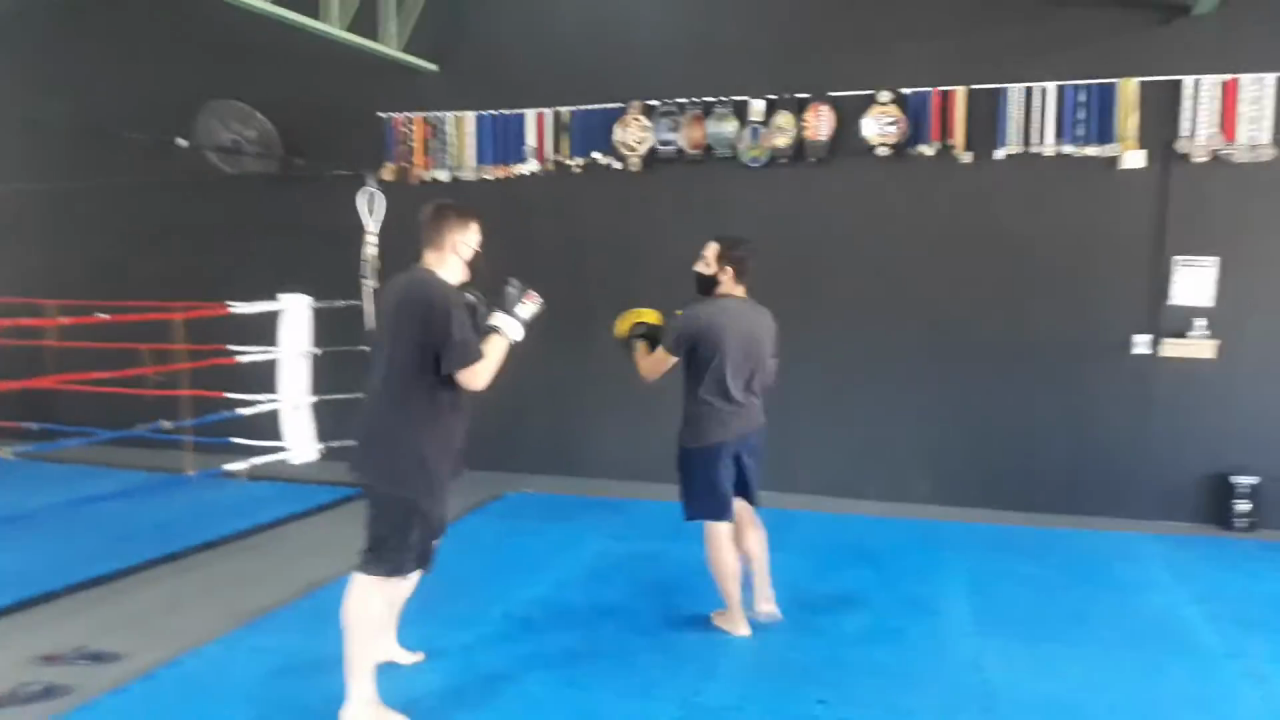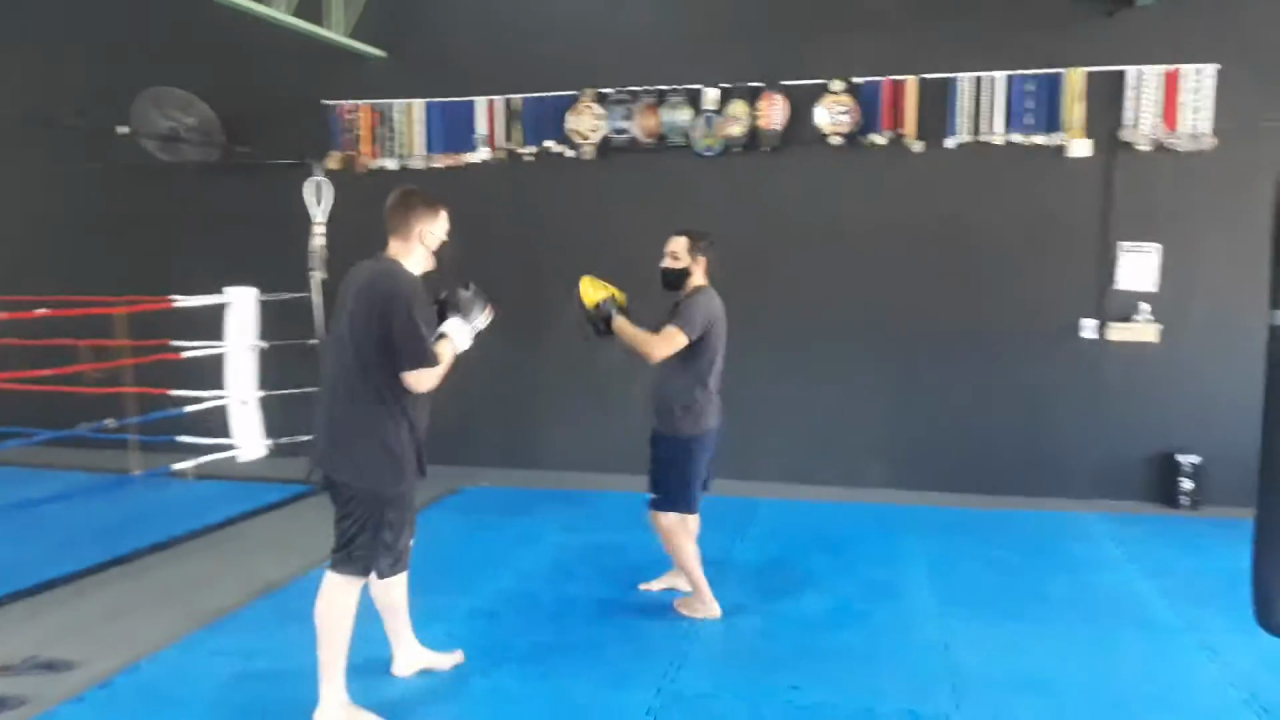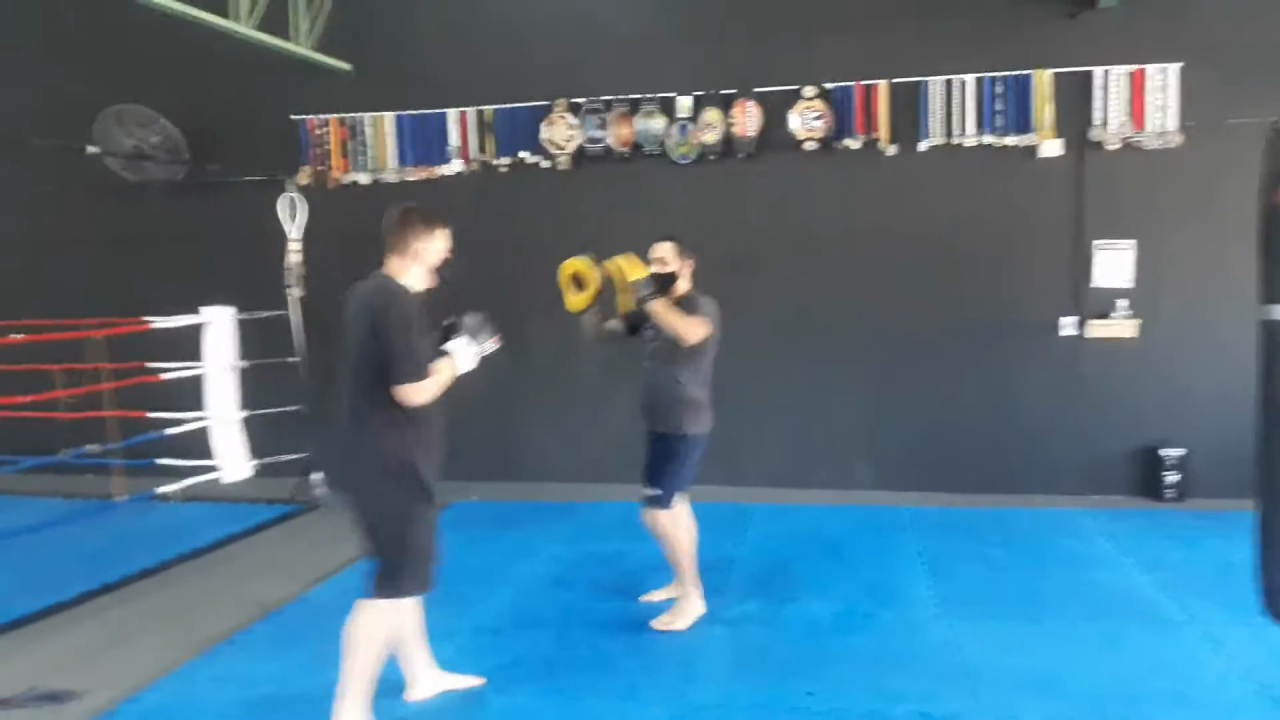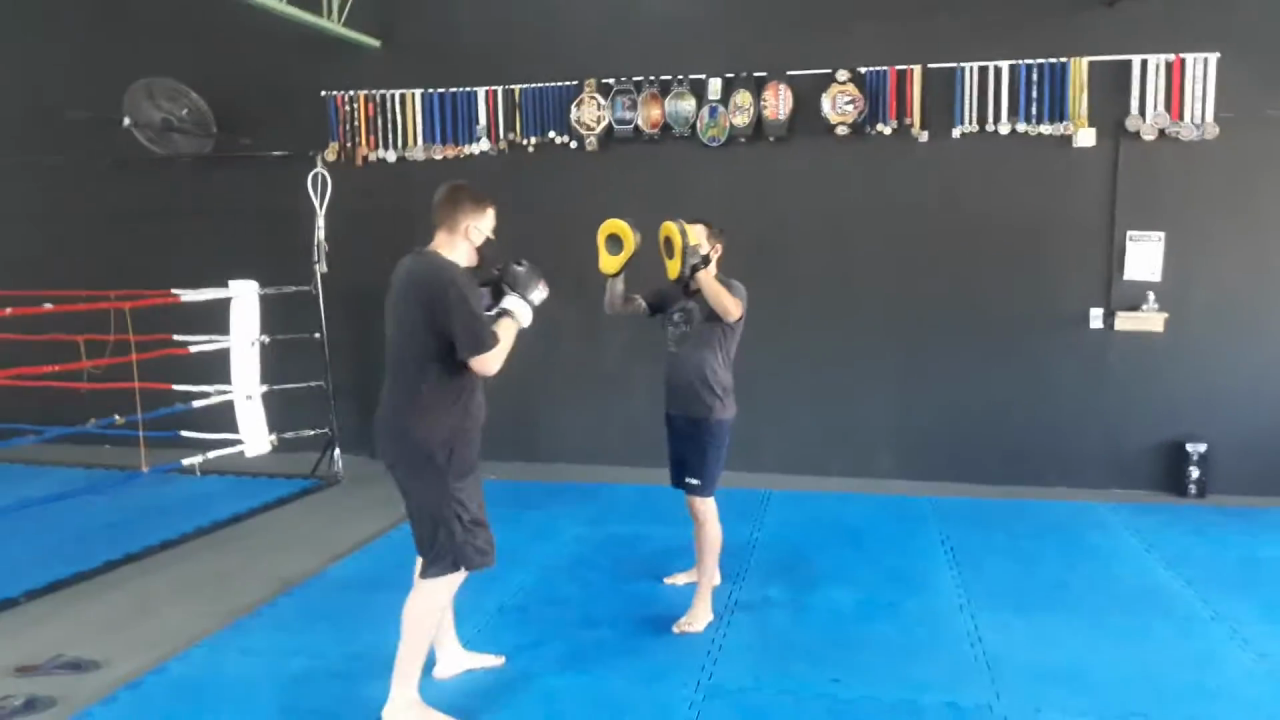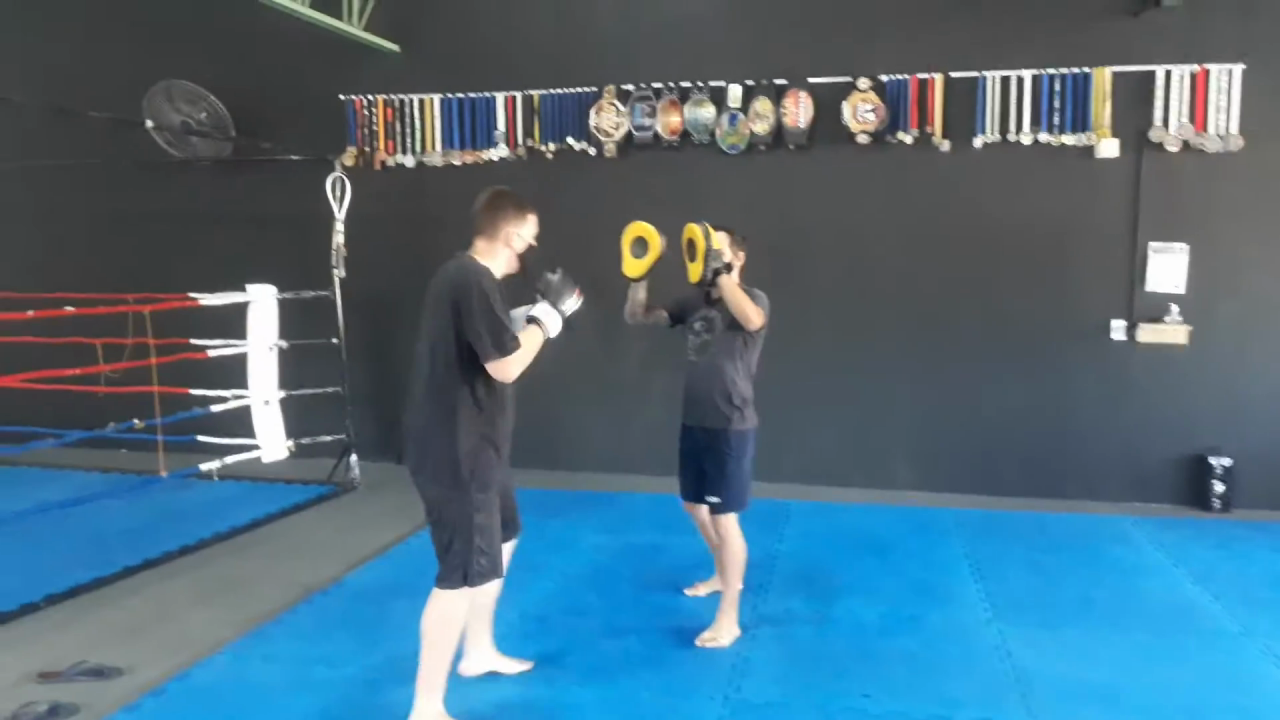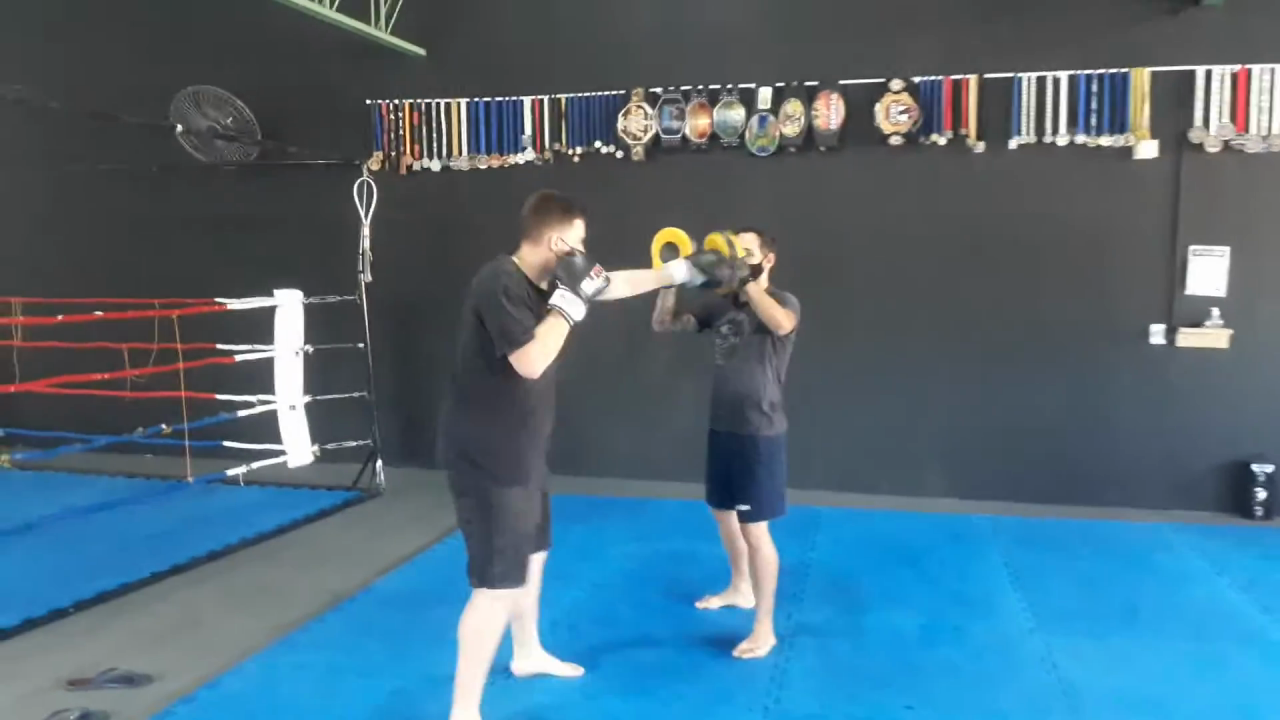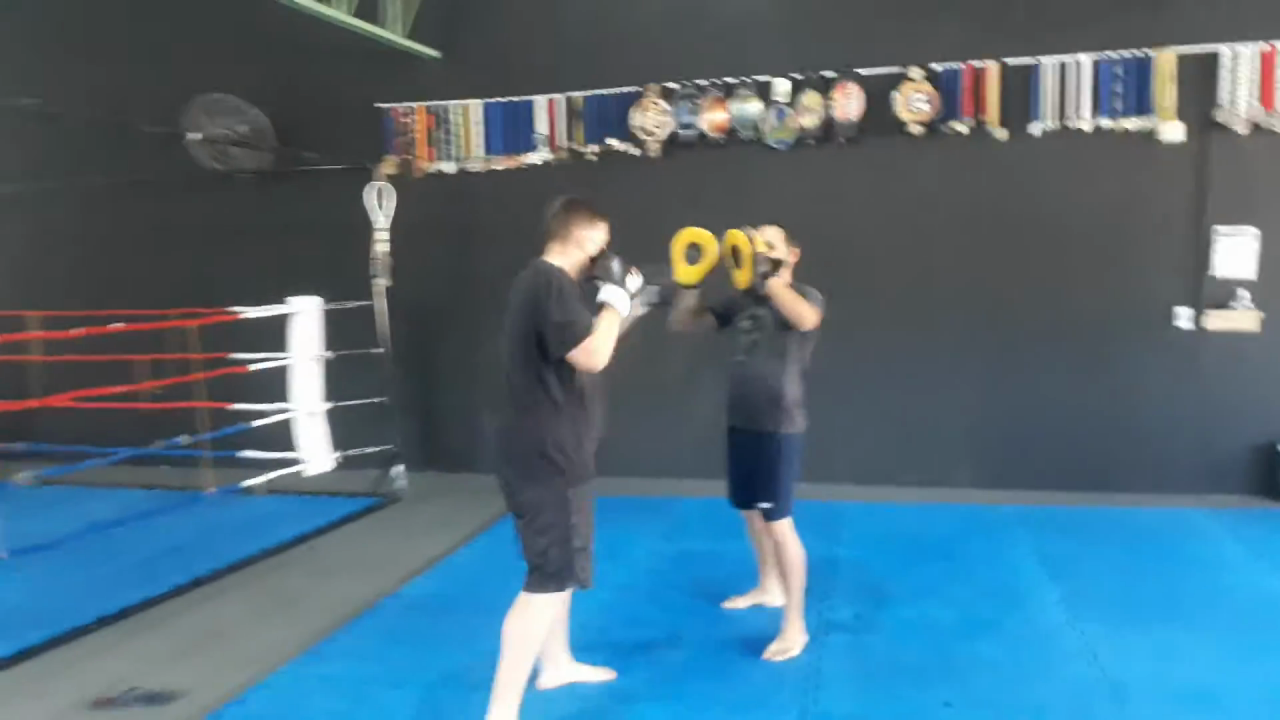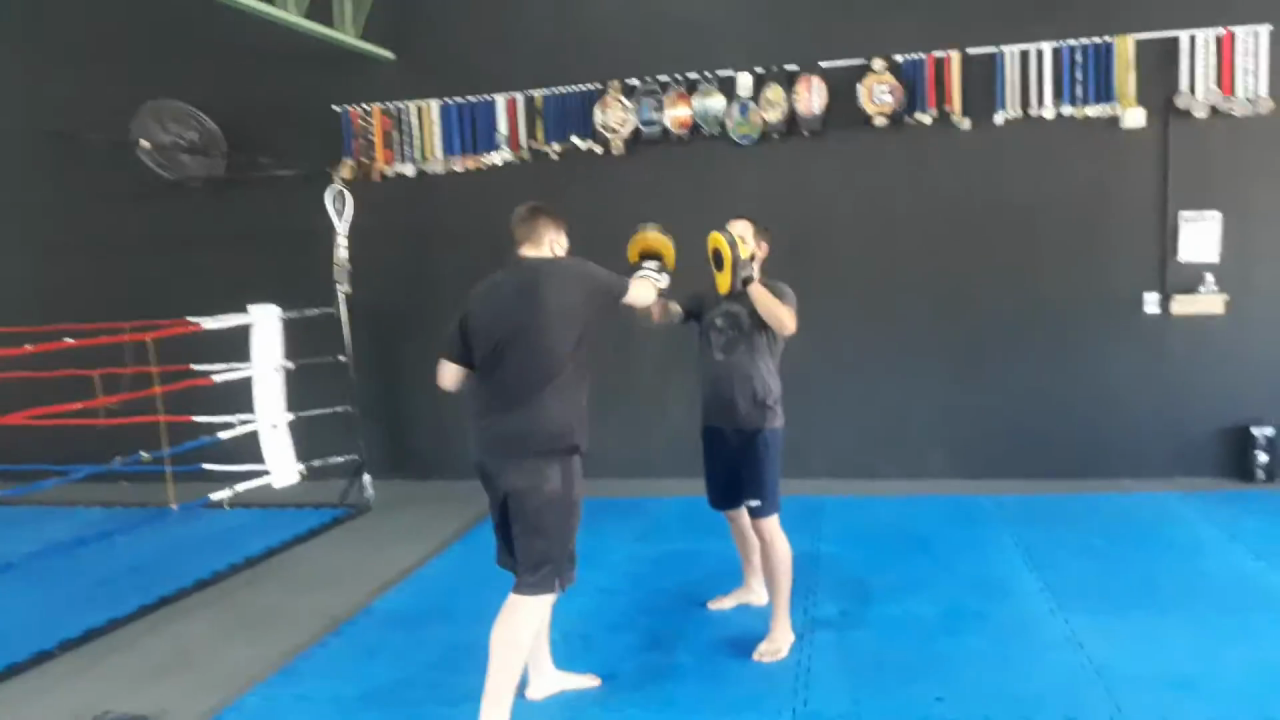
dt=0.2s
person 1, frame 1
left shoulder: (403, 287)
right shoulder: (440, 297)
right elbow: (475, 376)
left wrist: (470, 322)
right wrist: (508, 320)
left hip: (397, 444)
right hip: (409, 453)
left knee: (415, 549)
right knee: (382, 567)
left ankle: (381, 639)
person 1, frame 2
left shoulder: (364, 276)
right shoulder: (403, 288)
right elbow: (421, 377)
left wrist: (436, 320)
right wrist: (459, 327)
left hip: (351, 438)
right hip: (375, 447)
left knee: (392, 548)
right knee: (353, 566)
left ankle: (406, 650)
person 1, frame 3
left shoulder: (367, 294)
right shoulder: (398, 304)
right elbow: (415, 391)
left wrist: (445, 346)
right wrist: (463, 350)
left hip: (368, 461)
right hip: (389, 468)
left knee: (403, 577)
right knee: (397, 585)
left ankle: (422, 673)
person 1, frame 4
left shoulder: (414, 268)
right shoulder: (449, 279)
right elbow: (487, 360)
left wrist: (493, 307)
right wrist: (519, 304)
left hip: (419, 434)
right hip: (432, 443)
left knee: (440, 550)
right knee: (449, 560)
left ankle: (448, 651)
person 1, frame 5
left shoulder: (460, 274)
right shoulder: (475, 283)
right elbow: (506, 366)
left wrist: (528, 315)
right wrist: (550, 313)
left hip: (465, 445)
right hip: (457, 451)
left knee: (498, 540)
right knee: (464, 574)
left ankle: (479, 650)
person 1, frame 6
left shoulder: (542, 278)
right shoulder: (498, 284)
left elbow: (608, 285)
right elbow: (530, 361)
left wrist: (680, 270)
right wrist: (570, 298)
left hip: (519, 449)
right hip: (488, 454)
left knee: (531, 550)
right knee: (500, 581)
left ankle: (528, 651)
person 1, frame 7
left shoulder: (556, 285)
right shoulder: (552, 286)
right elbow: (593, 355)
left wrist: (619, 295)
right wrist: (616, 293)
left hip: (553, 450)
right hip: (549, 453)
left knee: (558, 568)
right knee: (552, 580)
left ankle: (558, 663)
person 1, frame 8
left shoulder: (481, 294)
right shoulder: (572, 274)
left elbow: (449, 378)
right elbow: (639, 295)
right wrist: (651, 275)
left hip: (495, 447)
right hip: (546, 446)
left knee: (537, 568)
right knee: (539, 581)
left ankle: (541, 672)
person 2, frame 1
left shoulder: (697, 318)
right shoulder: (763, 319)
left elbow: (649, 371)
left wrist: (642, 338)
left hip: (704, 438)
right hip: (749, 431)
left knee: (718, 526)
right knee: (744, 513)
left ankle: (736, 615)
right ankle: (762, 594)
person 2, frame 2
left shoulder: (696, 306)
right shoulder: (697, 303)
left elbow: (656, 350)
right elbow: (671, 347)
left wrist: (613, 319)
right wrist: (621, 320)
left hip: (683, 425)
right hip: (700, 422)
left knee: (665, 515)
right knee: (685, 504)
left ankle: (703, 598)
right ankle: (684, 574)
person 2, frame 3
left shoulder: (700, 306)
right shoulder: (658, 311)
left elbow: (689, 334)
right elbow: (601, 331)
left wrist: (648, 299)
right wrist: (590, 305)
left hip: (684, 427)
right hip: (663, 425)
left knee: (659, 513)
right knee: (673, 504)
left ankle: (690, 596)
right ankle: (683, 583)
person 2, frame 4
left shoulder: (730, 289)
right shoulder: (672, 292)
left elbow: (731, 312)
right elbow: (617, 307)
left wrist: (696, 269)
right wrist: (616, 271)
left hip: (711, 413)
right hip: (678, 409)
left knee: (699, 501)
right knee: (698, 494)
left ankle: (703, 603)
right ankle: (707, 569)
person 2, frame 5
left shoulder: (753, 298)
right shoulder: (693, 302)
left elbow: (752, 320)
right elbow: (637, 317)
left wrist: (719, 274)
right wrist: (639, 278)
left hip: (731, 425)
right hip: (694, 421)
left knee: (724, 518)
right knee: (695, 505)
left ankle: (729, 618)
right ankle: (725, 575)
person 2, frame 6
left shoulder: (783, 302)
right shoulder: (720, 305)
left elbow: (781, 325)
right elbow: (664, 324)
left wrist: (747, 281)
right wrist: (669, 283)
left hip: (759, 432)
right hip: (722, 426)
left knee: (754, 527)
right knee: (723, 511)
left ankle: (764, 628)
right ankle: (740, 589)
person 2, frame 7
left shoulder: (804, 298)
right shoulder: (739, 301)
left elbow: (807, 321)
right elbow: (682, 323)
left wrist: (767, 278)
right wrist: (690, 284)
left hip: (779, 427)
right hip: (741, 423)
left knee: (778, 523)
right knee: (751, 512)
left ankle: (795, 626)
right ankle: (769, 587)
person 2, frame 8
left shoulder: (776, 292)
right shoulder: (707, 298)
left elbow: (786, 326)
right elbow: (658, 314)
left wrist: (747, 280)
left hip: (758, 424)
right hip: (716, 423)
left knee: (765, 522)
right knee: (732, 511)
left ankle: (782, 625)
right ankle: (753, 587)
